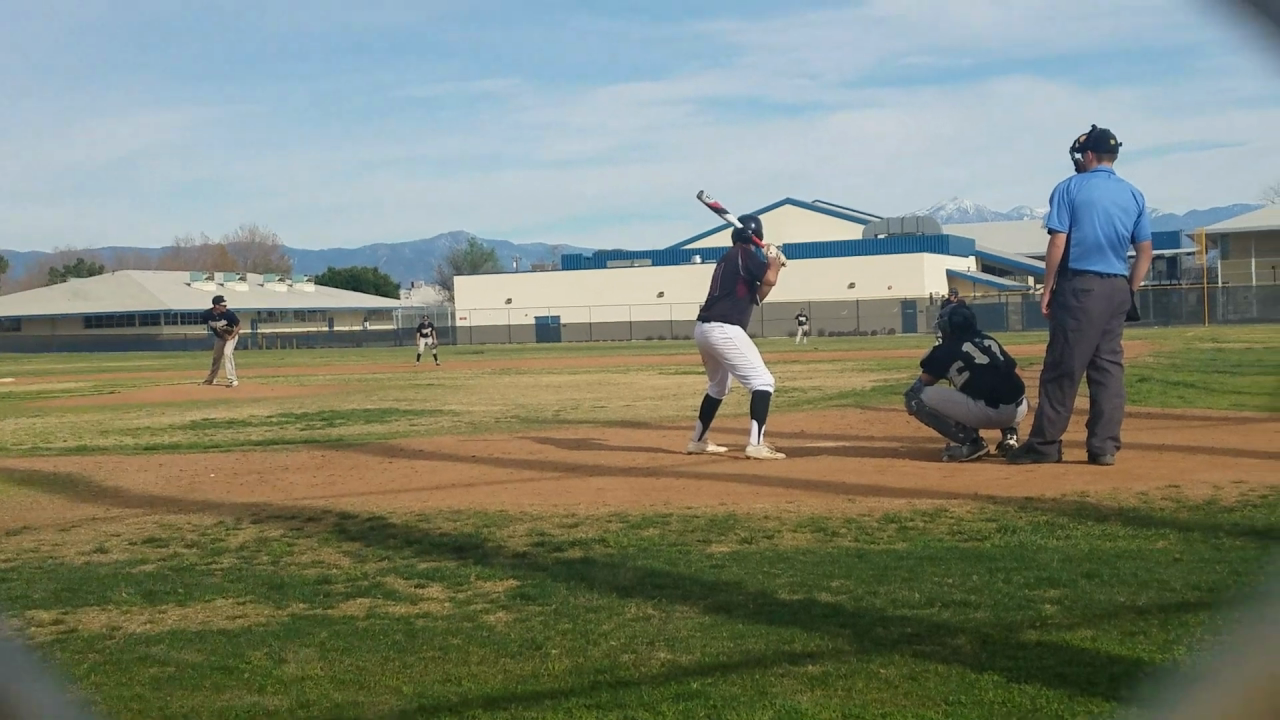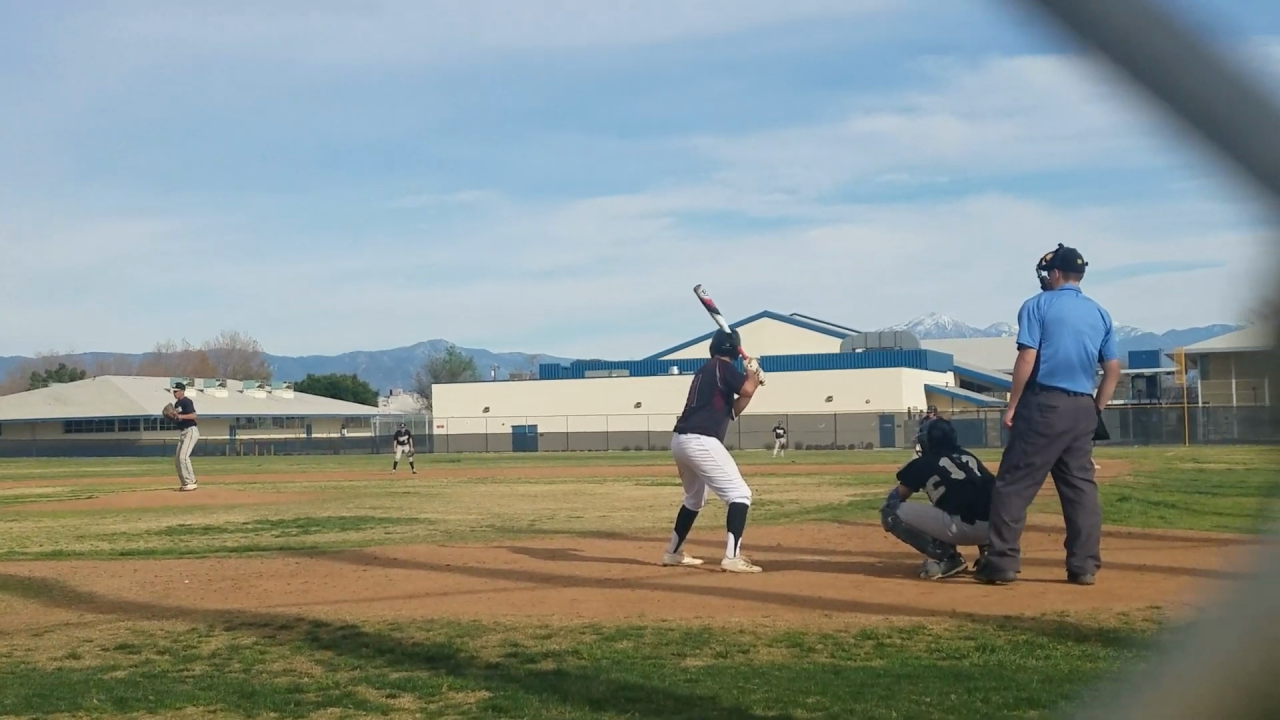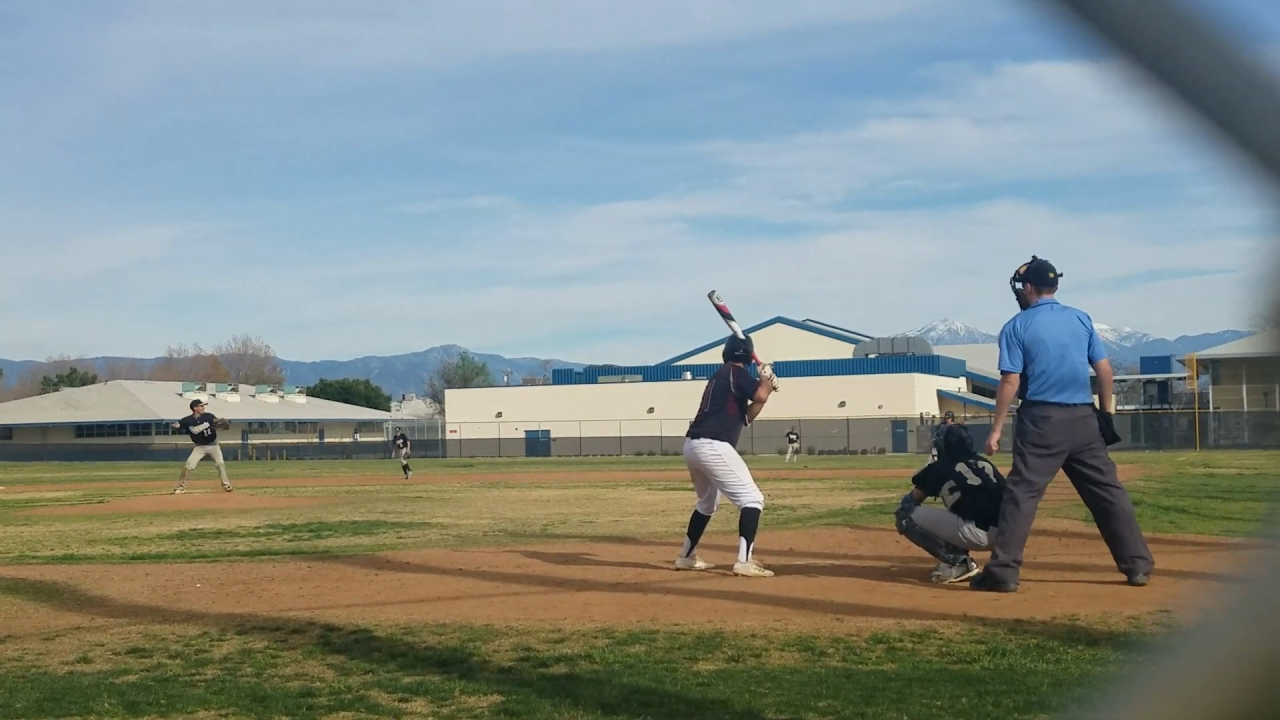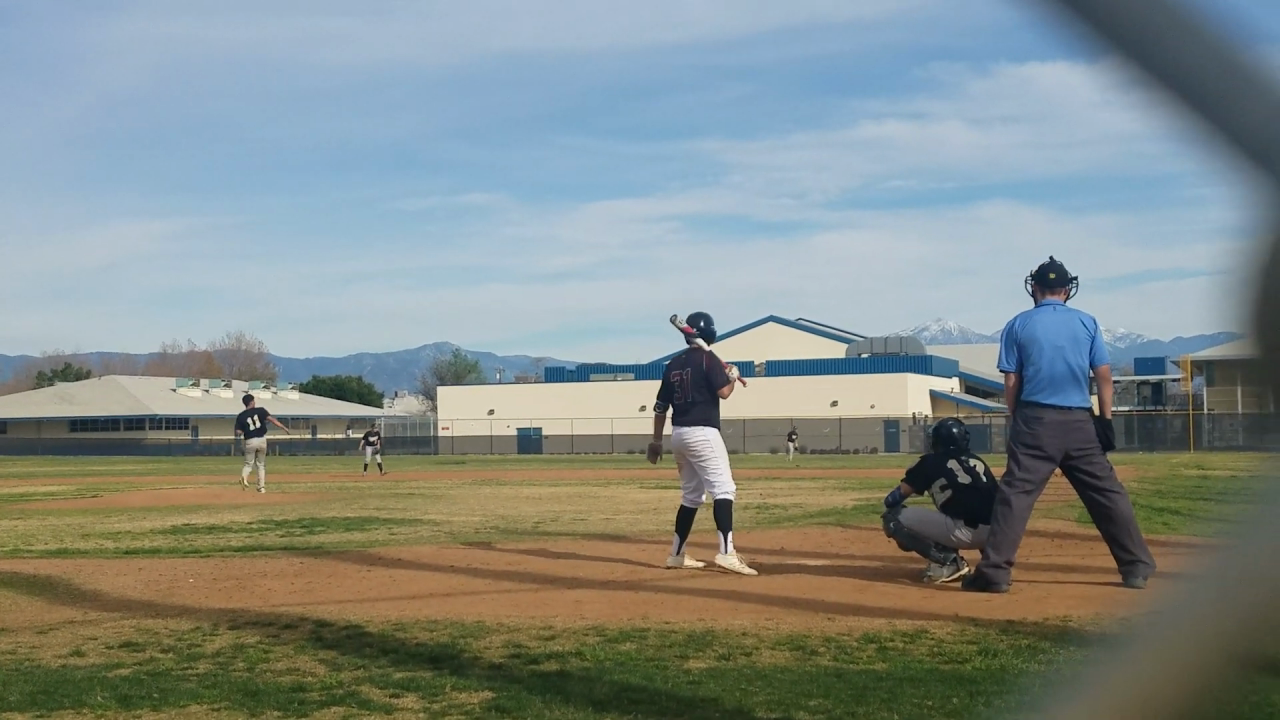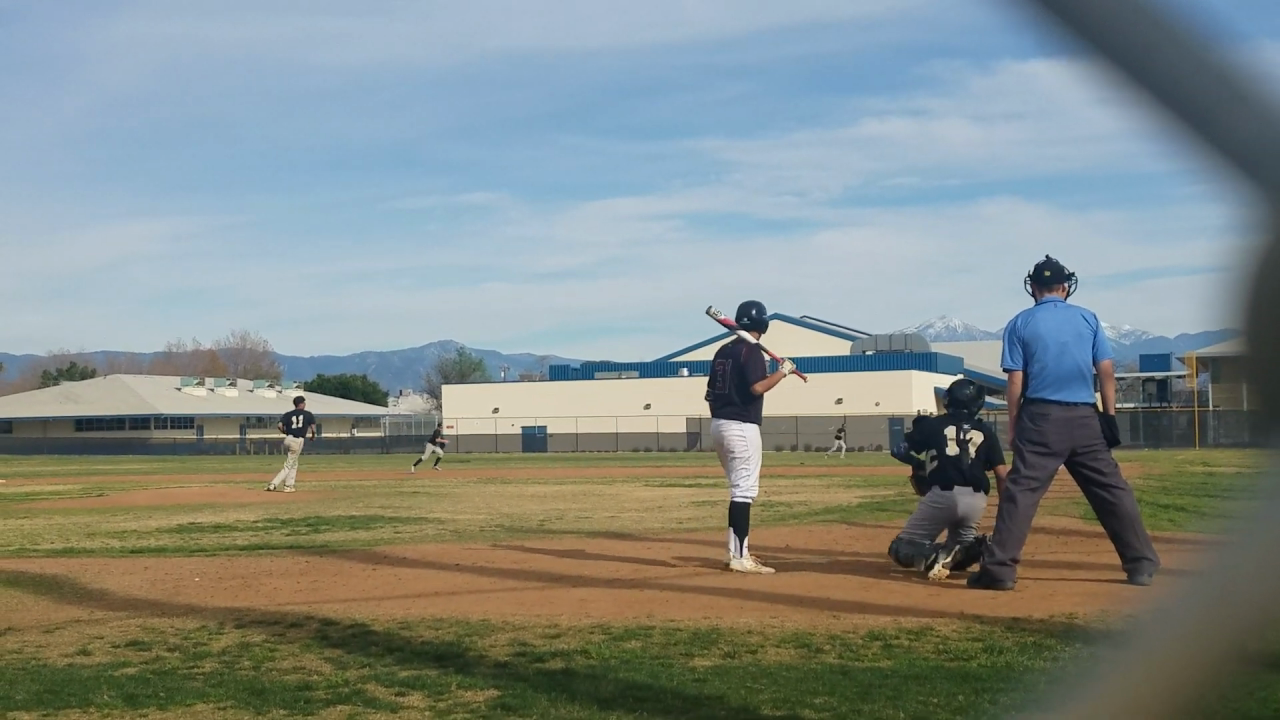
dt=1s
person 1, frame 1
left shoulder: (1070, 188)
right shoulder: (1134, 195)
left elbow: (1058, 244)
right elbow: (1145, 251)
left wrist: (1047, 289)
right wrist: (1129, 292)
left hip: (1079, 286)
right hip: (1117, 288)
left knee: (1063, 366)
right knee: (1109, 367)
left ankle: (1044, 444)
right ankle: (1105, 445)
person 1, frame 2
left shoulder: (1038, 305)
right shoulder: (1100, 313)
left elbow: (1027, 360)
right elbow: (1113, 370)
left wrist: (1013, 404)
right wrist: (1095, 410)
left hip: (1044, 404)
right hip: (1082, 407)
left knee: (1015, 482)
right knee: (1081, 486)
left ankle: (1002, 560)
right ankle: (1084, 564)
person 1, frame 3
left shoulder: (1016, 326)
right shoulder: (1082, 319)
left elbow: (1012, 382)
right elbow: (1104, 370)
left wrist: (997, 428)
right wrist: (1105, 414)
left hip: (1041, 419)
right hip: (1083, 417)
left knee: (1022, 493)
right knee: (1107, 490)
left ankle: (1002, 571)
right ankle: (1137, 564)
person 1, frame 4
left shoulder: (1018, 325)
right shoulder: (1087, 322)
left elbow: (1012, 383)
right elbow: (1104, 375)
left wrist: (1017, 423)
right wrist: (1106, 420)
left hip: (1035, 420)
right hip: (1080, 421)
left knee: (1016, 493)
right knee: (1107, 493)
left ankle: (994, 572)
right ankle: (1137, 568)
person 1, frame 5
left shoulder: (1020, 323)
right shoulder: (1088, 318)
left elbow: (1016, 381)
right elbow: (1106, 371)
left wrist: (1013, 426)
right wrist: (1109, 416)
left hip: (1040, 417)
right hip: (1085, 417)
left knee: (1021, 491)
right knee: (1111, 490)
left ankle: (999, 569)
right ankle: (1142, 565)
person 2, frame 1
left shoulder: (727, 258)
right shoulder: (744, 255)
left elbow: (756, 297)
right elbow: (770, 280)
left wrist: (774, 264)
right wrist: (772, 260)
left hip: (705, 329)
right hip: (724, 330)
left knee: (718, 386)
right knee: (763, 381)
left ankle: (698, 441)
right ankle: (756, 444)
person 2, frame 2
left shoulder: (705, 370)
right shoulder: (722, 367)
left elbow: (732, 411)
right elbow: (746, 389)
left wrist: (754, 383)
right wrist: (752, 373)
left hip: (682, 440)
right hip: (700, 441)
left knee: (694, 498)
right knee: (739, 493)
left ankle: (673, 553)
right ankle: (732, 557)
person 2, frame 3
left shoulder: (719, 376)
right shoulder: (736, 372)
left elbow: (746, 416)
right elbow: (760, 396)
left wrist: (766, 388)
right wrist: (766, 379)
left hip: (693, 446)
right hip: (713, 447)
left knee: (707, 503)
right knee: (751, 498)
left ankle: (686, 557)
right ankle: (744, 561)
person 2, frame 4
left shoulder: (673, 364)
right shoulder: (707, 358)
left elbow: (661, 406)
right elbow: (724, 391)
left wrist: (656, 441)
right wrist: (733, 375)
left hip: (679, 434)
right hip: (703, 433)
left knee: (692, 495)
right knee: (723, 489)
left ankle: (676, 555)
right ankle: (727, 552)
person 2, frame 5
left shoulder: (722, 351)
right shoulder: (750, 350)
left elbow: (710, 394)
right elbow: (757, 387)
right wrist: (783, 371)
left hip: (719, 425)
right hip: (741, 427)
left knee: (738, 488)
right knee: (744, 489)
left ankle: (733, 551)
right ankle: (741, 557)
person 3, frame 1
left shoulder: (945, 349)
right shoulder: (989, 341)
left elbow: (922, 385)
right elbow: (1015, 374)
left hip: (985, 412)
right hip: (1018, 410)
left knee: (914, 397)
left ankle: (969, 441)
right ankle: (1009, 434)
person 3, frame 2
left shoulder: (923, 463)
right shoulder: (969, 457)
left elbow: (896, 498)
right elbow: (991, 489)
left hip: (961, 528)
left knee: (890, 512)
left ankle: (946, 557)
right ankle: (987, 551)
person 3, frame 3
left shoulder: (939, 468)
right shoulder: (985, 464)
left elbow: (909, 502)
left hip: (978, 534)
left knee: (905, 515)
left ankle: (957, 562)
person 3, frame 4
left shoulder: (931, 462)
right shoulder: (977, 461)
left elbow: (892, 500)
left hip: (966, 532)
left knee: (892, 518)
left ankle: (947, 561)
person 3, frame 5
left shoulder: (932, 424)
right shoulder: (986, 431)
left elbow: (898, 451)
right elbow: (1002, 476)
left wrist: (918, 464)
left hip: (943, 495)
right hip: (976, 500)
left knee: (900, 549)
right knee: (957, 556)
left ankle: (935, 553)
right ankle: (975, 548)
